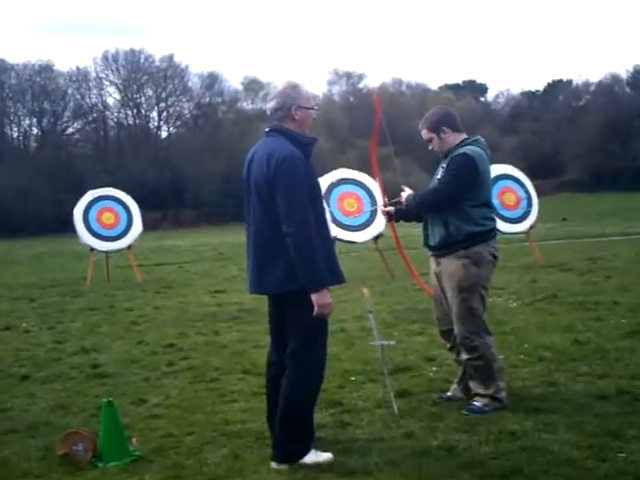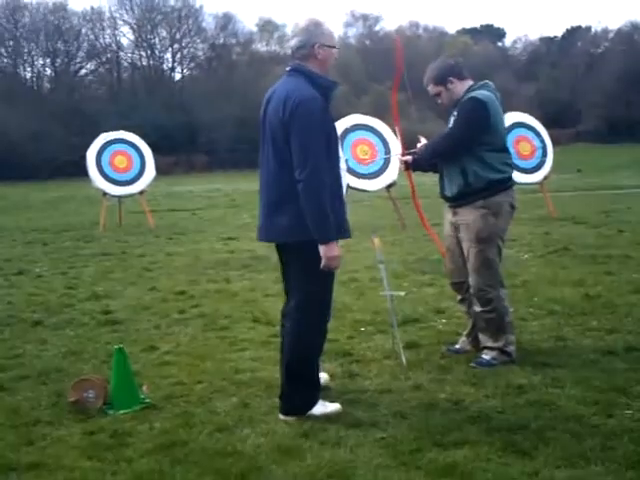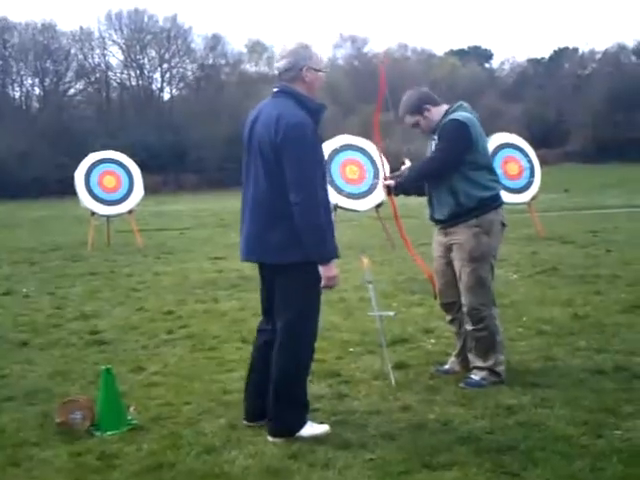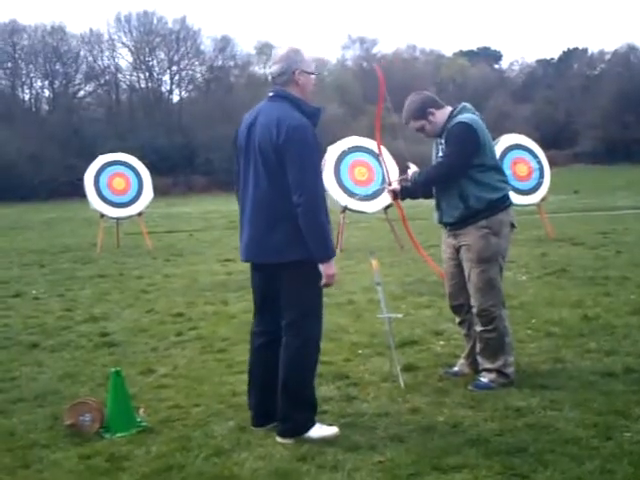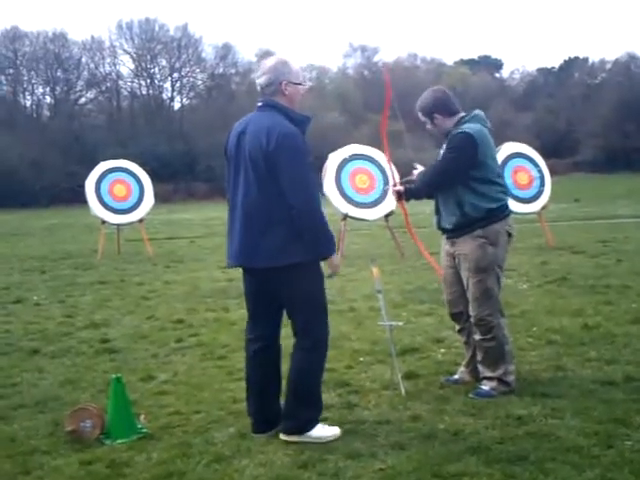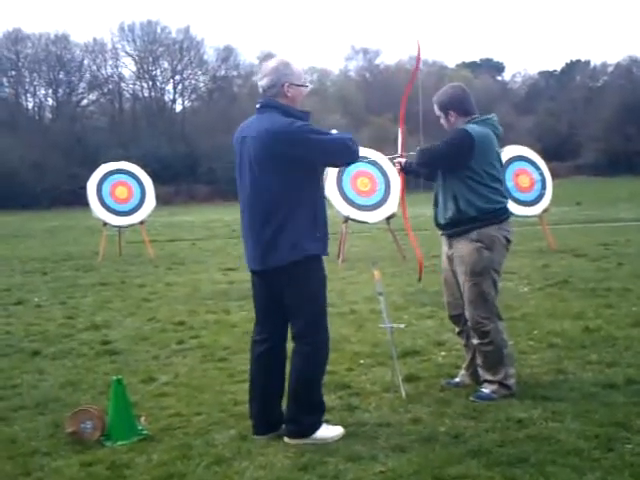
dt=0.4s
person 1, frame 1
left shoulder: (259, 152)
right shoulder: (289, 157)
right elbow: (299, 228)
right wrist: (318, 284)
left hip: (274, 272)
right hip: (297, 276)
left knee: (282, 354)
right knee: (305, 360)
left ankle: (282, 430)
right ankle: (291, 448)
person 1, frame 2
left shoulder: (278, 92)
right shoulder: (307, 99)
right elbow: (311, 175)
right wrist: (327, 236)
left hip: (283, 219)
right hip: (304, 224)
left knee: (297, 304)
right knee: (310, 310)
left ankle: (298, 376)
right ankle: (298, 399)
person 1, frame 3
left shoulder: (260, 113)
right shoulder: (296, 121)
right elbow: (307, 197)
right wrist: (325, 256)
left hip: (264, 240)
right hip: (293, 246)
left knee: (272, 325)
right knee: (296, 333)
left ankle: (258, 406)
right ankle: (285, 421)
person 1, frame 4
left shoulder: (250, 119)
right shoulder: (295, 124)
right elbow: (308, 197)
right wrist: (325, 254)
left hip: (260, 243)
right hip: (293, 247)
left knee: (266, 327)
right knee: (301, 333)
left ankle: (263, 411)
right ankle: (295, 423)
person 1, frame 5
left shoulder: (239, 130)
right shoulder: (284, 133)
left elbow: (234, 189)
right elbow: (304, 198)
right wrist: (329, 246)
left hip: (251, 250)
right hip: (290, 252)
left knee: (261, 334)
right knee: (312, 334)
left ankle: (264, 417)
right ankle: (299, 421)
person 1, frame 6
left shoulder: (246, 131)
right shoulder: (286, 130)
right elbow: (347, 151)
right wrist: (335, 137)
left hip: (262, 251)
right hip: (295, 251)
left knee: (267, 336)
right knee: (310, 338)
left ankle: (265, 419)
right ankle: (302, 425)
person 2, frame 1
left shoulder: (467, 158)
right shoulder: (454, 158)
left elbow: (439, 198)
right elbow: (436, 204)
left wrist: (410, 199)
right wrist: (400, 213)
left hip: (468, 253)
right hip: (446, 253)
left knee: (469, 328)
right knee: (450, 327)
left ankle: (490, 392)
right ankle: (467, 384)
person 2, frame 2
left shoulder: (478, 103)
right shoulder: (466, 106)
left elbow: (450, 145)
right elbow: (451, 154)
left wrist: (423, 151)
right wrist: (417, 161)
left hip: (484, 203)
right hip: (461, 203)
left knee: (483, 280)
right knee: (460, 277)
left ankle: (500, 346)
right ankle: (476, 336)
person 2, frame 3
left shoulder: (458, 124)
right shoulder: (443, 130)
left elbow: (435, 167)
right elbow: (432, 179)
left wrist: (407, 174)
right wrist: (399, 186)
left hip: (475, 222)
right hip: (448, 224)
left knee: (476, 300)
right knee: (450, 297)
left ankle: (489, 367)
right ankle: (464, 357)
person 2, frame 4
left shoulder: (464, 127)
right shoulder: (447, 133)
left elbow: (445, 172)
right elbow: (438, 180)
left wrist: (414, 179)
right wrist: (405, 189)
left hip: (484, 223)
right hip: (457, 225)
left knee: (485, 301)
right knee: (459, 299)
left ankle: (498, 368)
right ankle: (473, 359)
person 2, frame 5
left shoulder: (467, 136)
right shoulder: (460, 136)
left elbow: (438, 178)
right elbow: (444, 181)
left wrist: (412, 183)
right wrist: (410, 189)
left hip: (482, 232)
right hip: (458, 232)
left knee: (484, 310)
right knee: (459, 308)
left ankle: (499, 376)
right ankle: (474, 367)
person 2, frame 6
left shoulder: (469, 136)
right shoulder: (472, 135)
left elbow: (429, 160)
right elbow: (440, 168)
left wrist: (410, 163)
right wrist: (410, 165)
left hip: (480, 234)
right hip: (460, 234)
left knee: (481, 312)
right knee: (459, 311)
left ankle: (500, 380)
right ankle: (475, 370)
